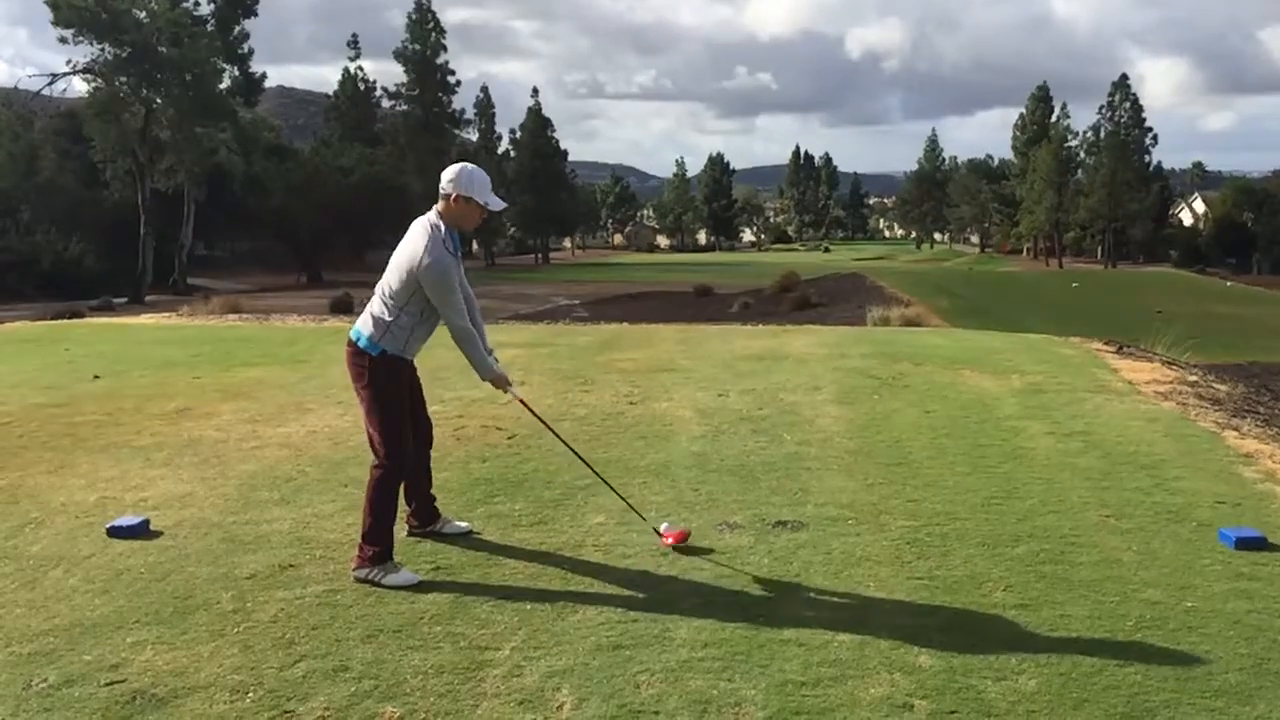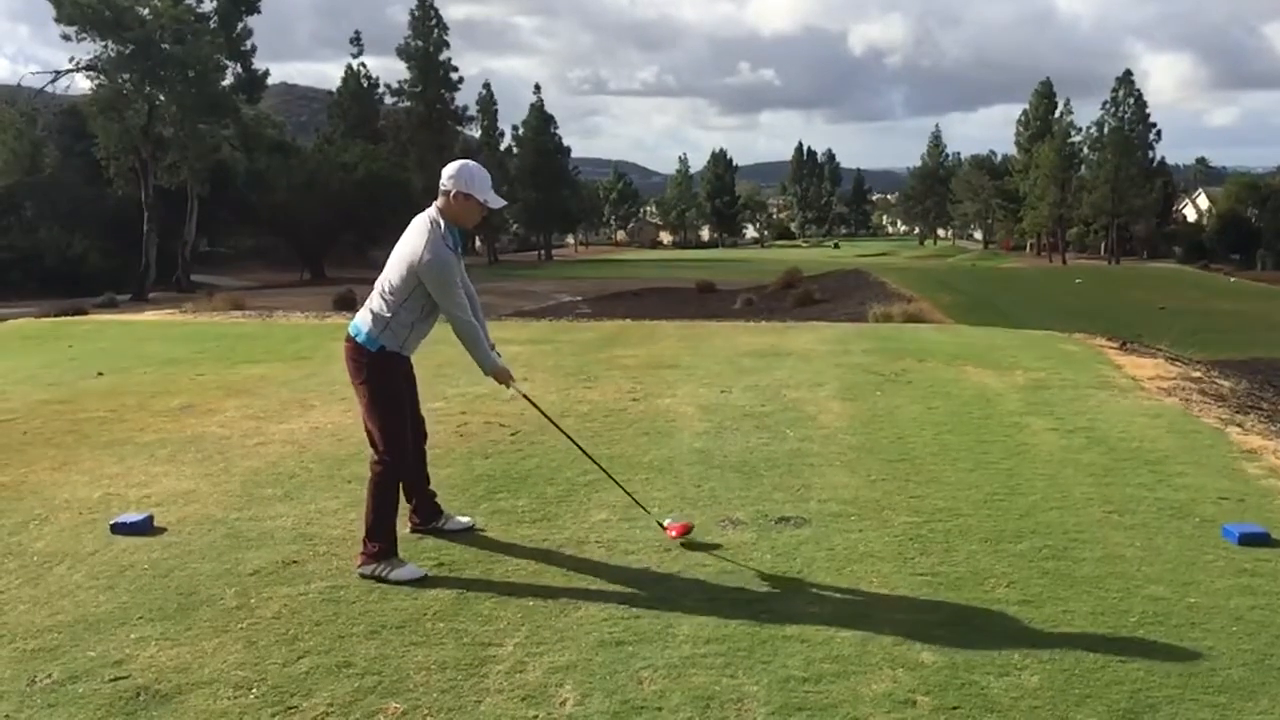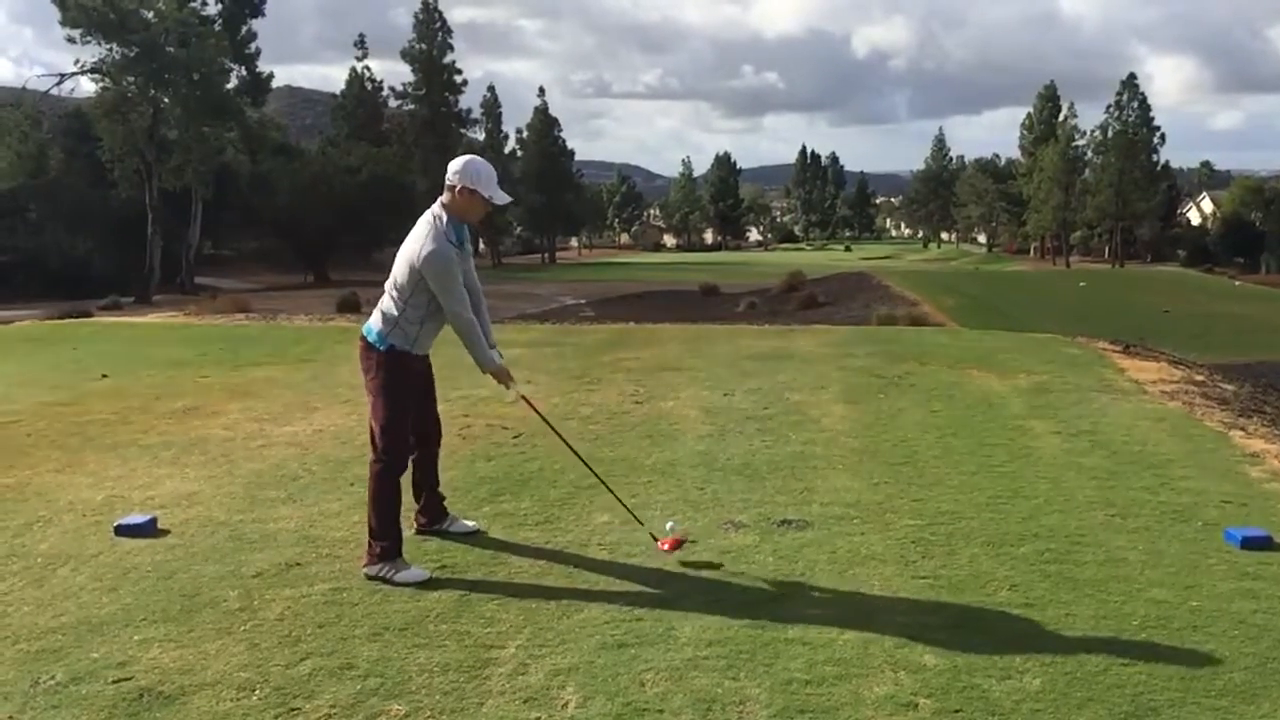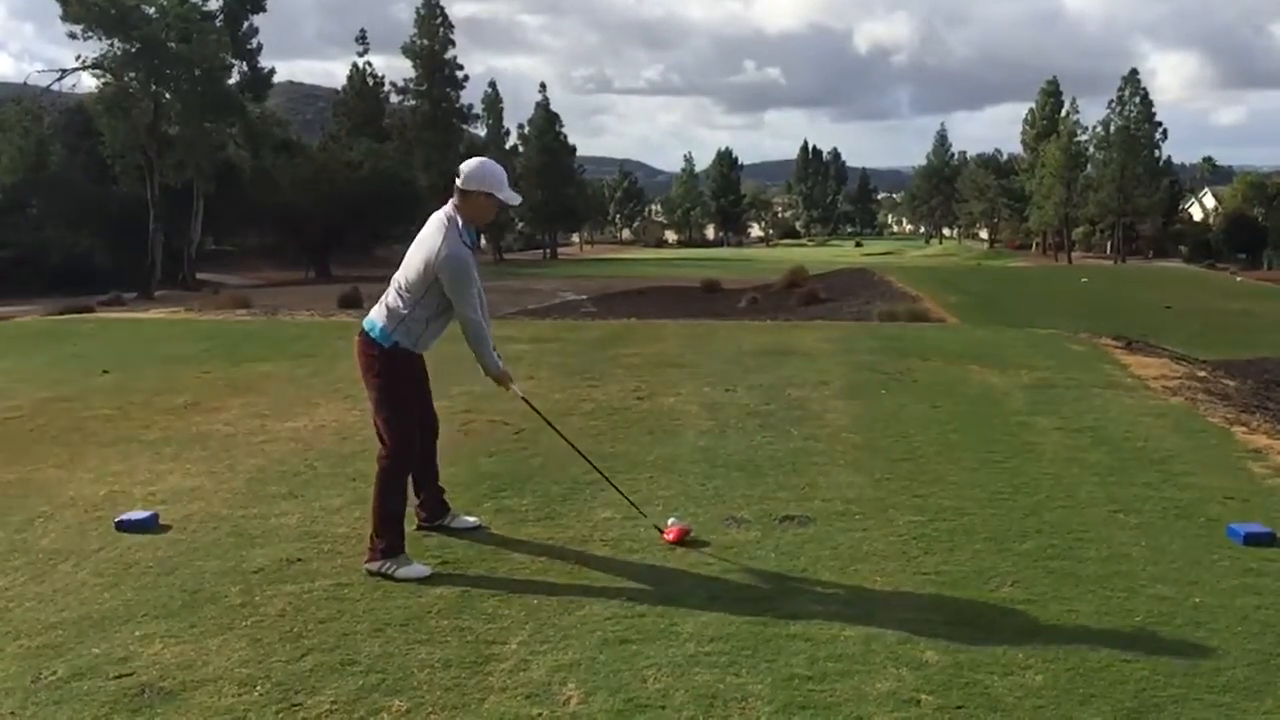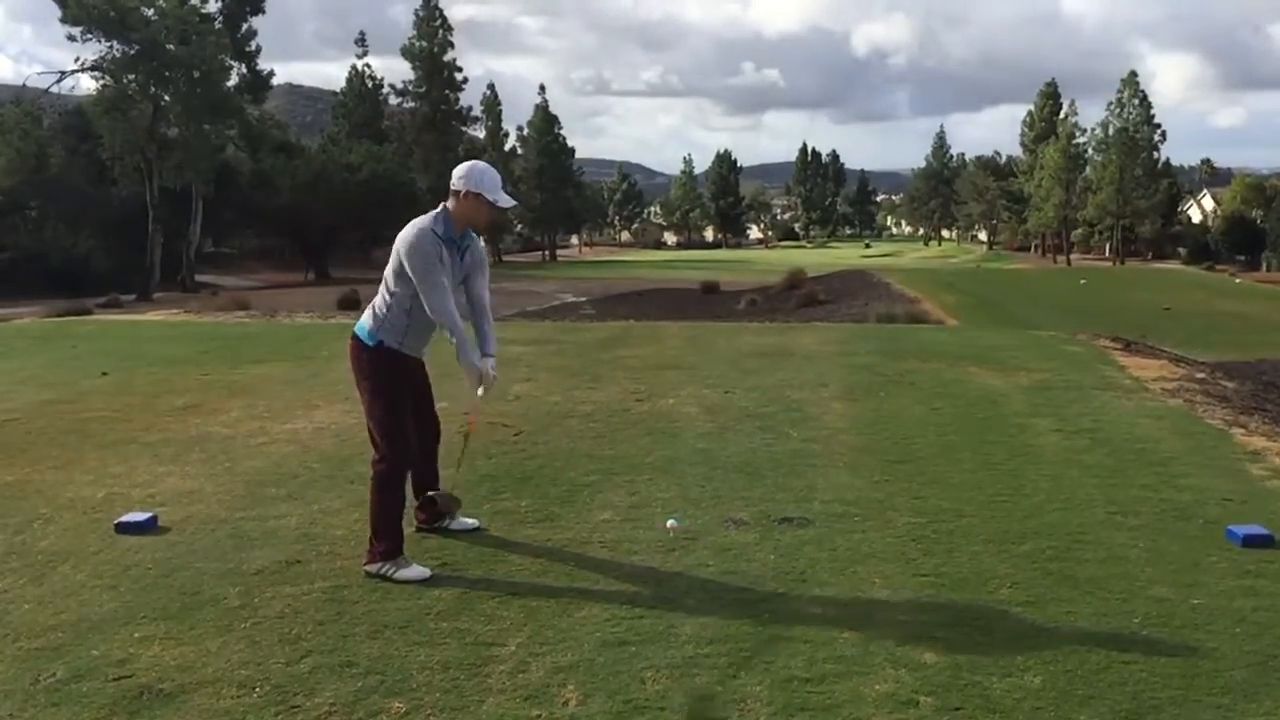
dt=1s
person 1, frame 1
left shoulder: (441, 232)
right shoulder: (433, 256)
left elbow: (466, 299)
right elbow: (457, 323)
left wrist: (489, 357)
right wrist: (488, 371)
left hip: (395, 353)
right hip: (375, 356)
left knee: (419, 437)
right knee: (393, 455)
left ankle: (423, 516)
right ankle: (371, 558)
person 1, frame 2
left shoulder: (437, 226)
right shoulder: (434, 251)
left elbow: (467, 294)
right elbow: (459, 318)
left wrist: (491, 350)
right wrist: (490, 365)
left hip: (389, 348)
right hip: (373, 352)
left knee: (414, 436)
right knee: (392, 450)
left ankle: (425, 513)
right ankle: (376, 554)
person 1, frame 3
left shoulder: (454, 228)
right shoulder: (435, 248)
left elbow: (473, 292)
right elbow: (459, 314)
left wrist: (491, 349)
right wrist: (489, 363)
left hip: (411, 350)
right hip: (388, 351)
left knee: (427, 435)
right knee: (391, 450)
left ankle: (431, 514)
right ankle: (381, 555)
person 1, frame 4
left shoulder: (451, 222)
right shoulder: (452, 250)
left elbow: (476, 298)
right elbow: (469, 317)
left wrist: (491, 353)
right wrist: (493, 367)
left hip: (402, 346)
right hip: (386, 349)
left knee: (425, 430)
right knee: (399, 447)
left ankle: (433, 510)
right ankle: (384, 552)
person 1, frame 5
left shoulder: (474, 250)
right shoulder: (418, 238)
left elbow: (480, 303)
right elbow: (440, 305)
left wrist: (487, 357)
right wrist: (470, 363)
left hip: (409, 351)
right hip: (376, 349)
left knee: (427, 432)
right knee: (395, 450)
left ankle: (432, 512)
right ankle: (383, 554)
